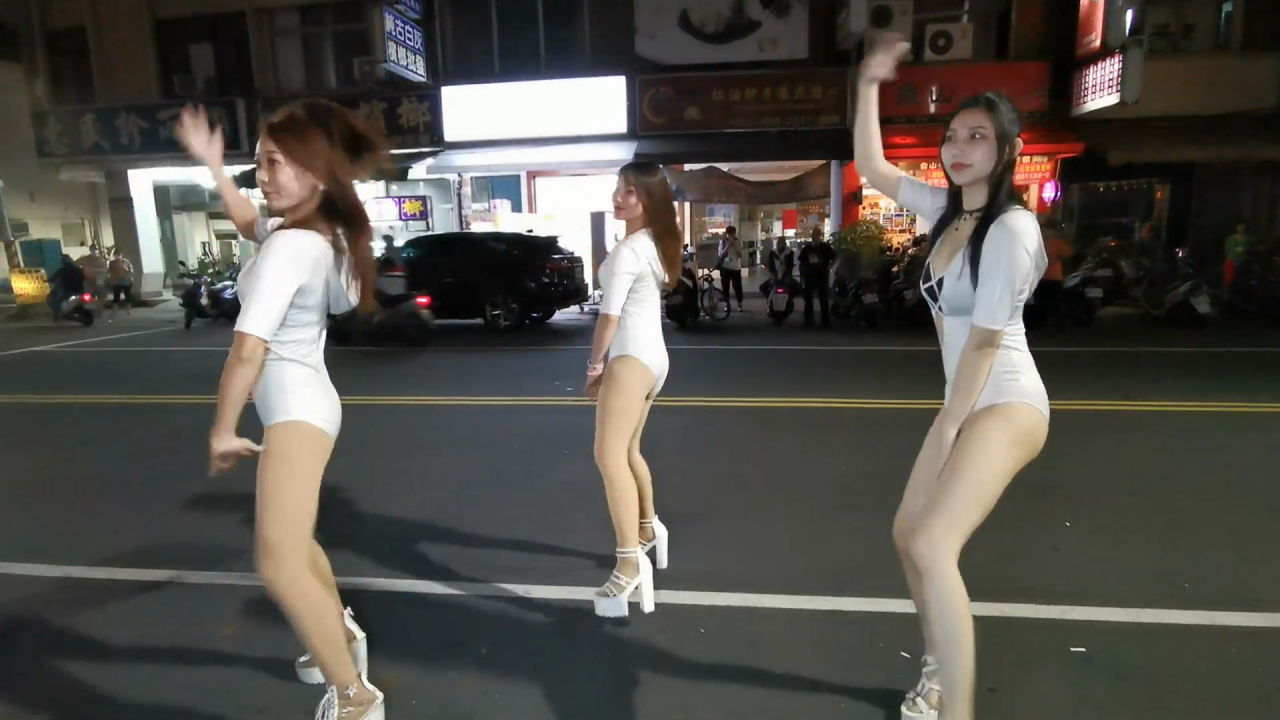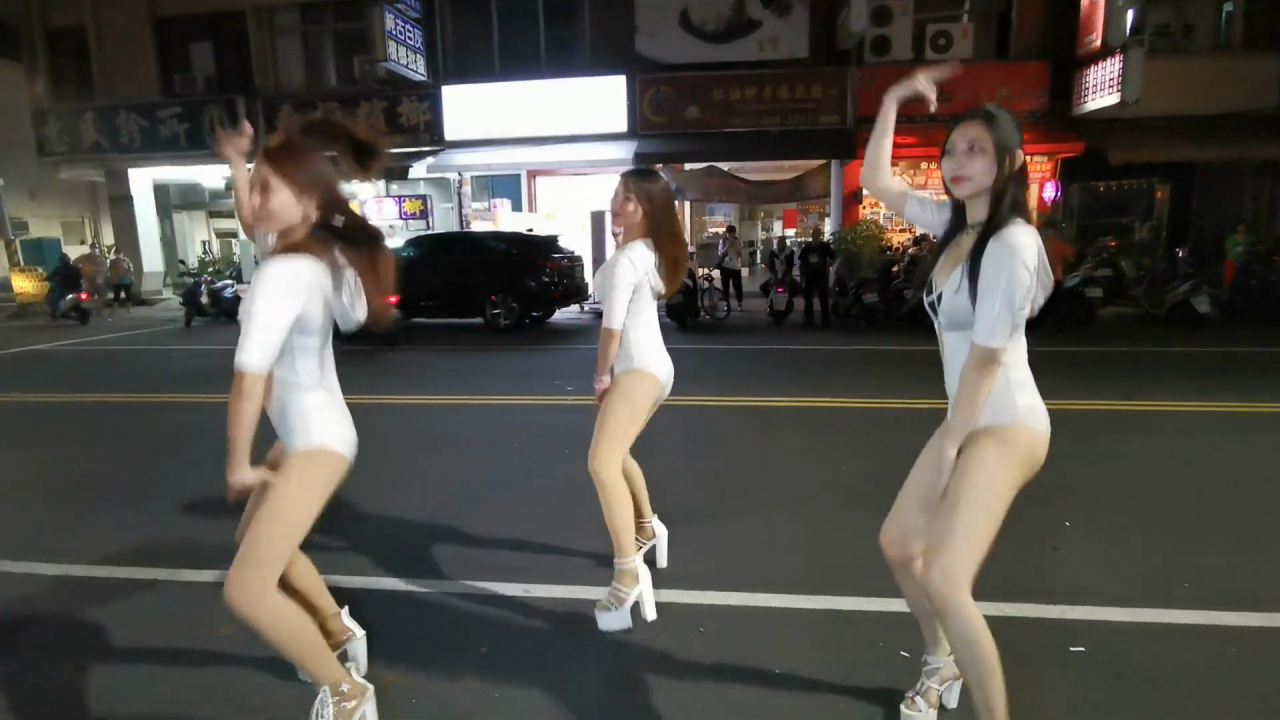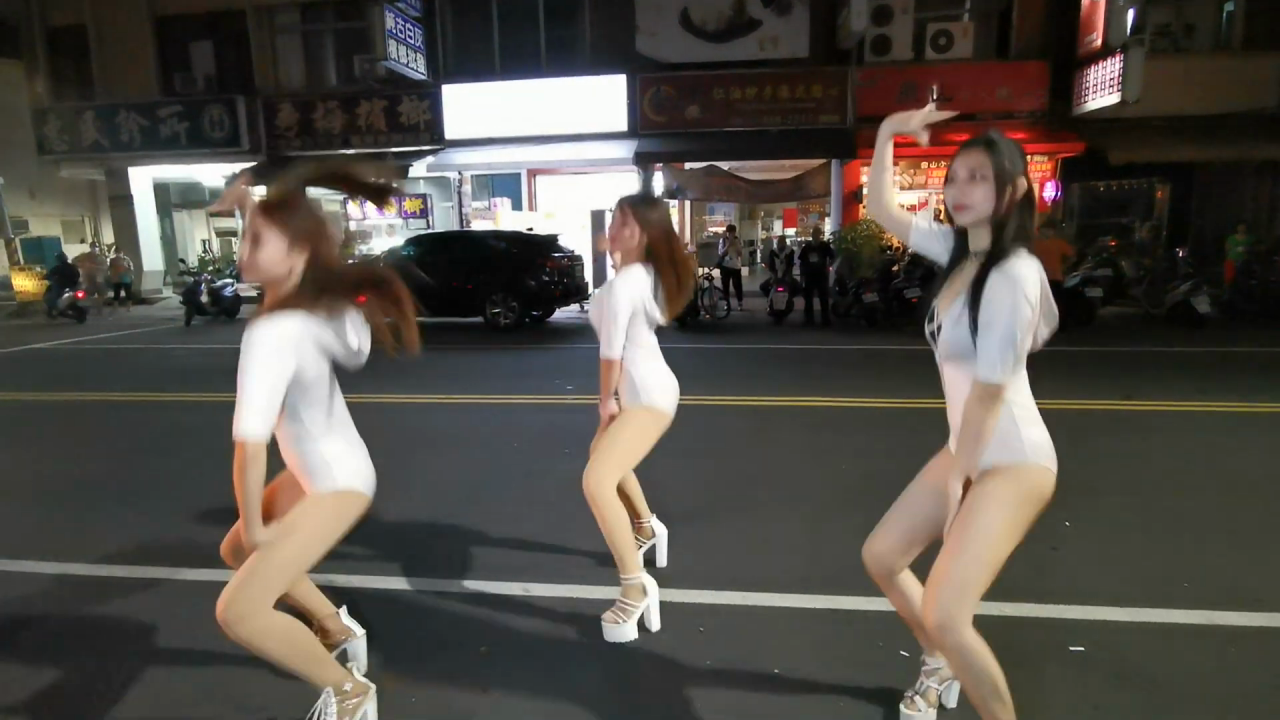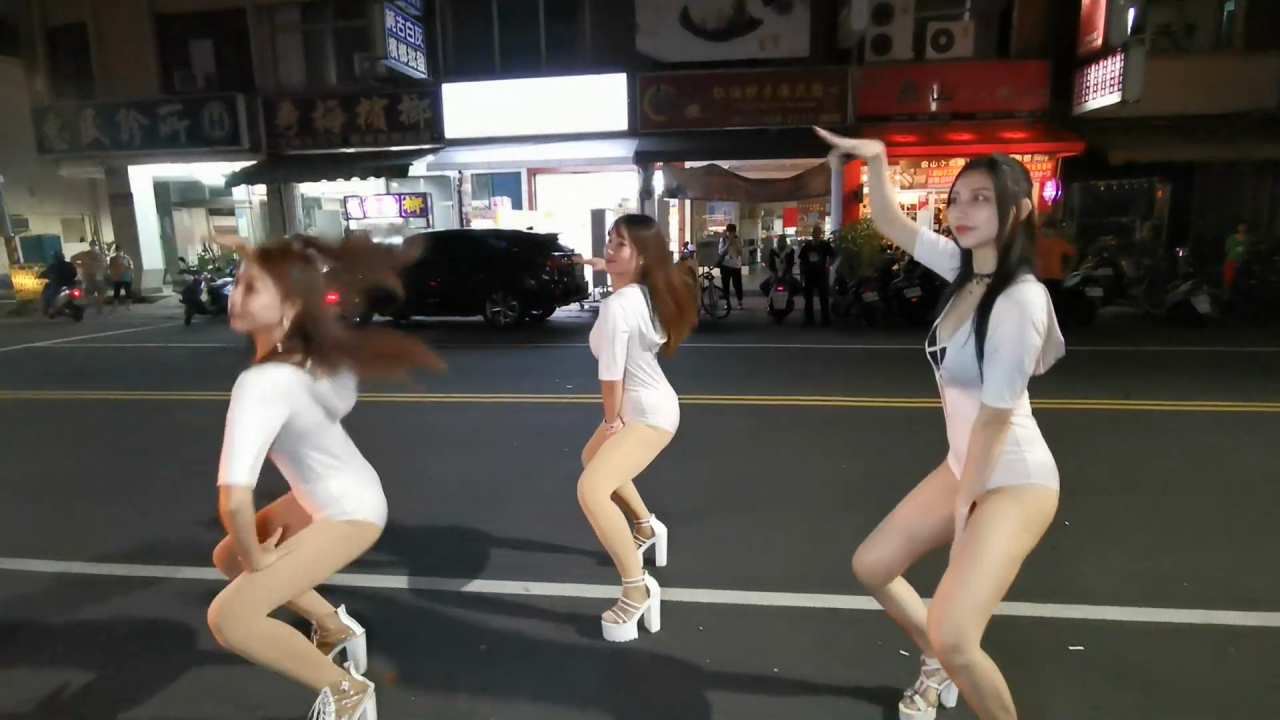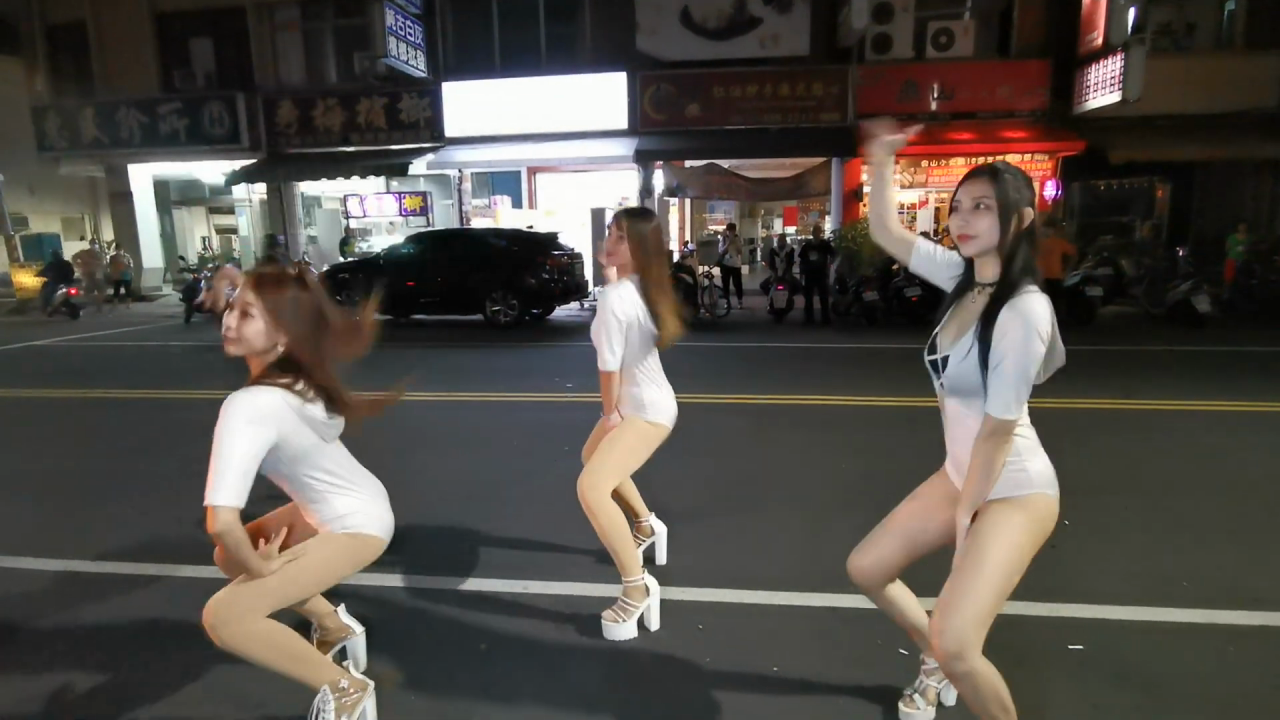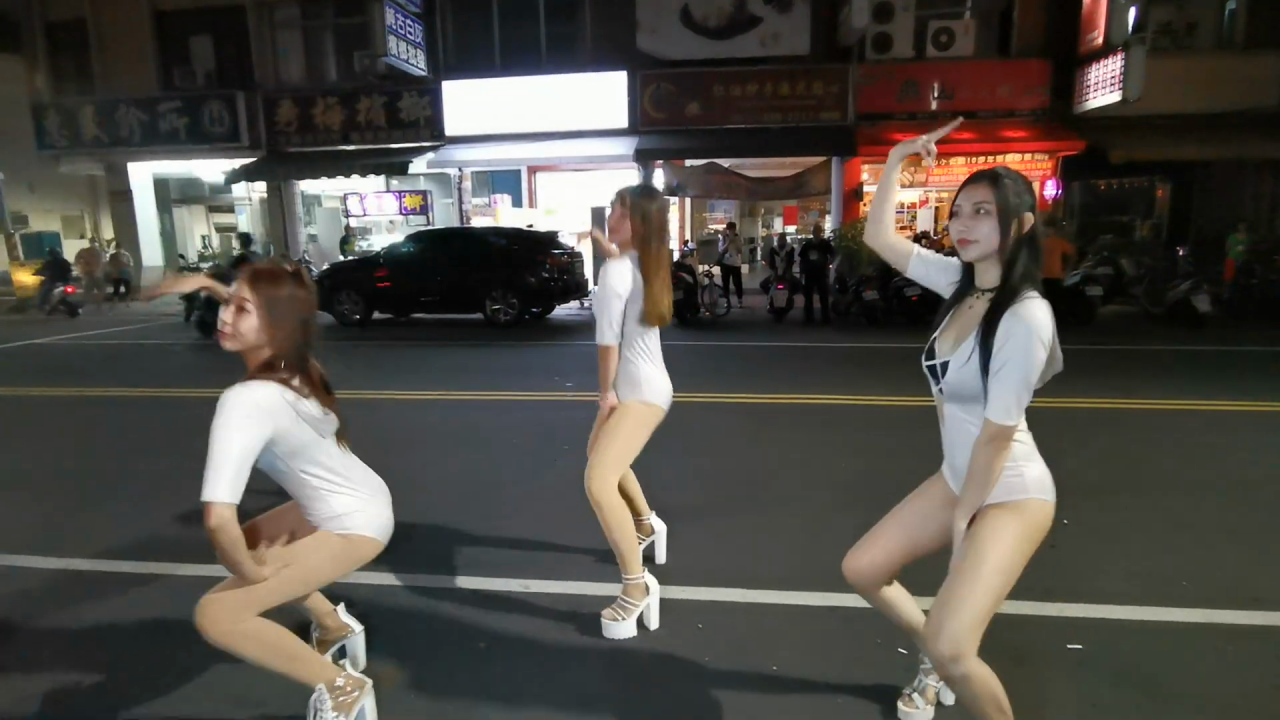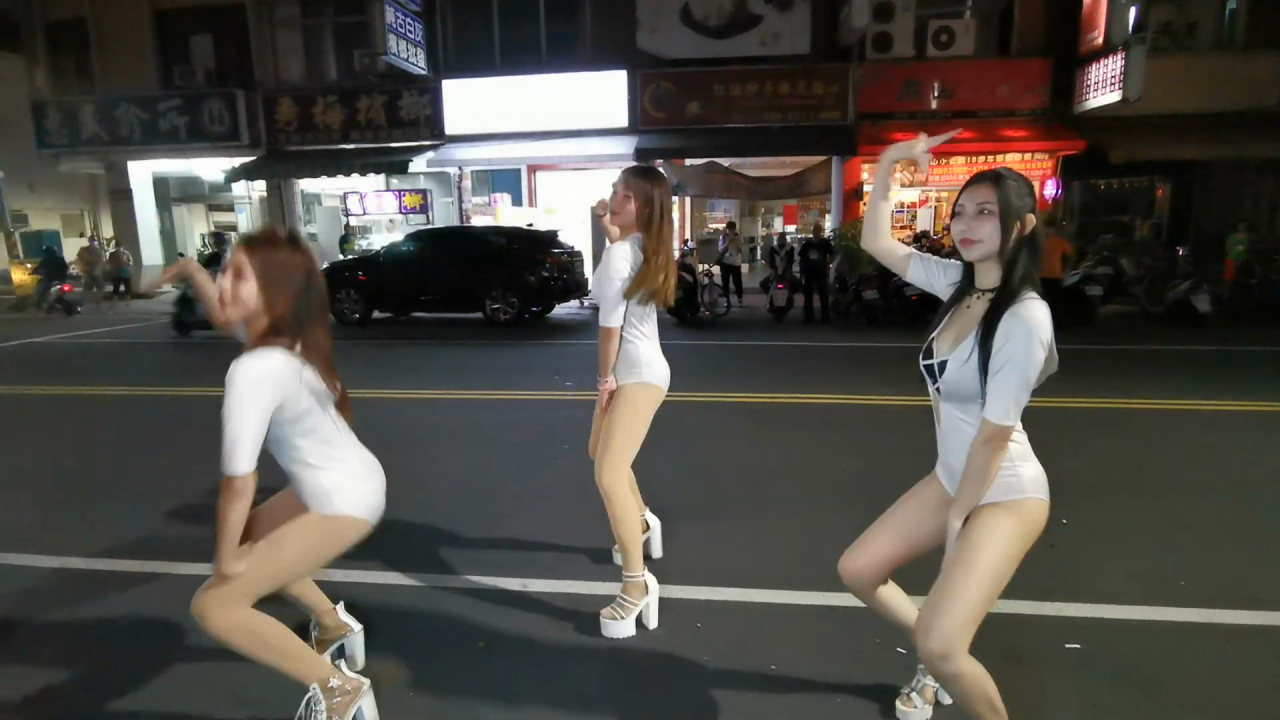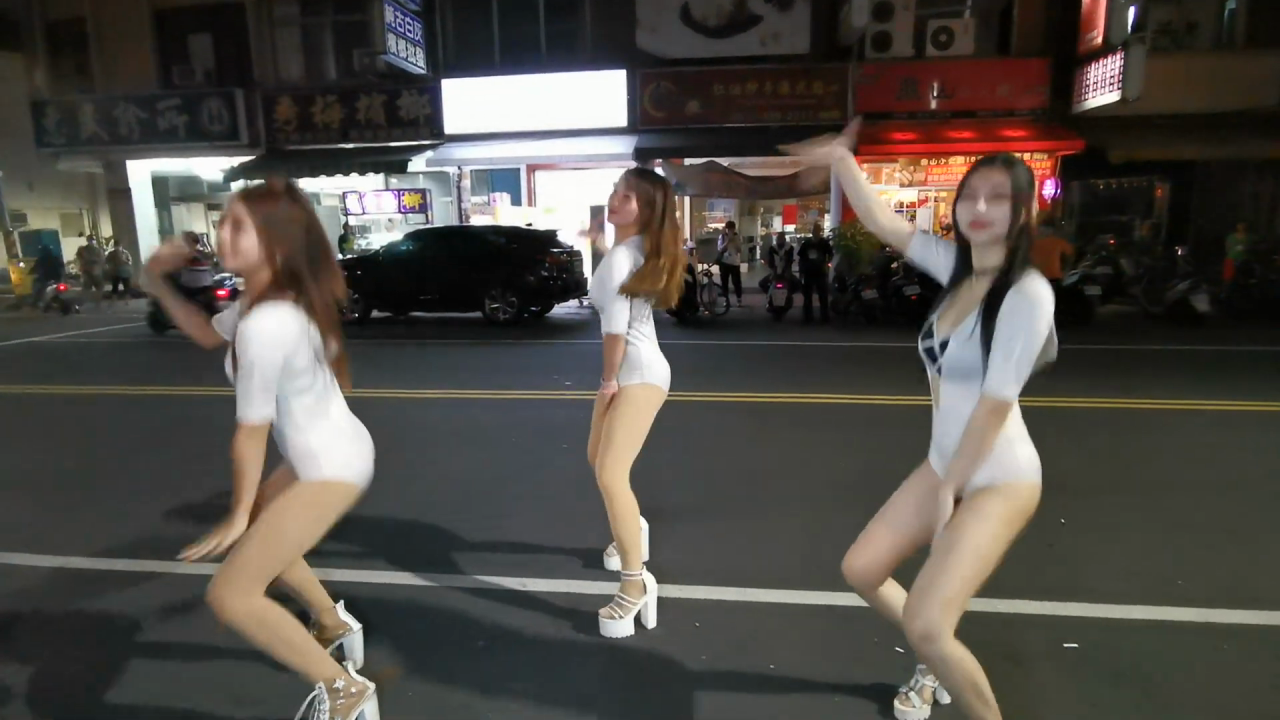
dt=0.1s
person 1, frame 1
left shoulder: (1010, 227)
right shoulder: (949, 208)
left elbow: (987, 338)
right elbow: (871, 167)
left wrist: (948, 425)
right wrist: (869, 84)
left hip: (1008, 407)
right hip: (966, 405)
left knee: (932, 547)
right knee: (908, 534)
right ankle: (941, 665)
person 1, frame 2
left shoulder: (1012, 241)
right shoulder: (954, 222)
left elbow: (988, 355)
right elbow: (877, 184)
left wrist: (950, 443)
right wrist: (893, 100)
left hip: (1007, 426)
right hip: (967, 420)
left knee: (945, 581)
right knee: (898, 543)
right ankle: (941, 665)
person 1, frame 3
left shoulder: (1016, 274)
right shoulder: (960, 249)
left elbow: (991, 391)
right elbow: (881, 210)
left wrist: (959, 481)
right wrist: (887, 131)
left hip: (1015, 463)
right hip: (966, 452)
left knee: (942, 615)
right knee: (881, 558)
right ankle: (940, 666)
person 1, frame 4
left shoulder: (1020, 299)
right shoulder: (964, 266)
left elbow: (998, 415)
right elbow: (890, 223)
left wrist: (963, 500)
right wrist: (873, 156)
left hip: (1014, 484)
right hip: (965, 470)
left knee: (952, 637)
right knee: (872, 566)
right ankle: (938, 668)
person 1, frame 5
left shoulder: (1024, 309)
right shoulder: (964, 275)
left elbow: (999, 426)
right elbow: (886, 231)
left wrist: (968, 510)
right wrist: (882, 158)
left hip: (1016, 493)
right hip: (962, 478)
left knee: (955, 643)
right knee: (866, 568)
right ankle: (936, 663)
person 1, frame 6
left shoulder: (1024, 315)
right shoulder: (961, 280)
left elbow: (999, 431)
right elbow: (881, 241)
left wrist: (965, 515)
right wrist: (895, 160)
left hip: (1012, 497)
right hip: (958, 482)
left knee: (951, 646)
right knee: (861, 569)
right ankle: (935, 664)
person 1, frame 7
left shoulder: (1025, 314)
right shoulder: (961, 283)
left elbow: (999, 430)
right elbow: (878, 243)
left wrist: (958, 514)
right wrist: (887, 164)
left hip: (1008, 497)
right hip: (953, 480)
left knee: (940, 638)
right knee: (859, 570)
right ankle: (937, 666)
person 1, frame 8
left shoulder: (1028, 294)
right shoulder: (958, 264)
left elbow: (994, 409)
right elbow: (879, 219)
left wrist: (948, 492)
right wrist: (841, 159)
left hip: (999, 482)
right hip: (945, 467)
left knee: (926, 625)
right knee: (861, 570)
right ankle: (932, 666)
person 2, frame 1
left shoulder: (290, 245)
right shoulder: (319, 229)
left elbow: (248, 346)
right elbow: (250, 219)
left wrist: (220, 431)
right wrist: (210, 158)
left hip: (297, 414)
right hip: (303, 408)
left knee: (277, 565)
right knee: (287, 538)
right ankle: (340, 635)
person 2, frame 2
left shoulder: (280, 275)
right shoulder: (325, 251)
left elbow: (249, 381)
right elbow: (259, 222)
left wrist: (237, 467)
right wrist: (238, 166)
left hip: (316, 441)
right hip: (312, 431)
left knee: (245, 587)
right knee: (257, 540)
right ankle: (340, 633)
person 2, frame 3
left shoulder: (271, 335)
right shoulder: (319, 302)
left elbow: (248, 450)
left wrist: (253, 524)
right wrist: (248, 209)
left hip: (338, 484)
right hip: (321, 469)
left knee: (238, 612)
right knee: (238, 551)
right ankle: (336, 629)
person 2, frame 4
left shoulder: (263, 383)
right shoulder: (309, 348)
left elbow: (234, 497)
left wrist: (252, 556)
left hip: (351, 514)
right hip: (329, 498)
left knee: (228, 618)
right knee: (229, 559)
right ankle: (336, 630)
person 2, frame 5
left shoulder: (250, 408)
right shoulder: (301, 371)
left elbow: (221, 519)
left wrist: (255, 563)
left hip: (358, 526)
right hip: (348, 508)
left knee: (225, 618)
right knee: (231, 558)
right ankle: (337, 629)
person 2, frame 6
left shoulder: (246, 401)
right shoulder: (289, 367)
left elbow: (219, 515)
right elbow: (277, 310)
left wrist: (247, 568)
right wrist: (208, 284)
left hip: (355, 525)
right hip: (353, 504)
left knee: (216, 615)
right knee: (239, 552)
right ankle: (337, 628)
person 2, frame 7
left shoulder: (255, 371)
right shoulder: (286, 338)
left elbow: (237, 484)
right elbow: (232, 318)
left wrist: (225, 556)
right wrist: (199, 279)
left hip: (342, 504)
right hip: (344, 483)
left knee: (215, 607)
right knee: (256, 550)
right ankle: (336, 629)
person 2, frame 8
left shoulder: (264, 326)
right shoulder: (272, 299)
left elbow: (252, 432)
right elbow: (211, 332)
left wrist: (236, 519)
right wrist: (160, 286)
left hip: (330, 468)
right hip: (326, 454)
left knee: (230, 594)
right knee: (256, 535)
right ankle: (335, 627)
person 3, frame 1
left shoulder: (627, 249)
right shoulder: (652, 243)
left elbow: (609, 313)
left wrist: (594, 363)
left hip: (632, 356)
right hip: (649, 357)
left knee: (609, 455)
right knee: (626, 450)
left ankle: (630, 564)
right ankle: (647, 528)
person 3, frame 2
left shoulder: (625, 258)
right shoulder: (653, 251)
left elbow: (612, 325)
left wrist: (600, 375)
left hip: (637, 368)
right hip: (653, 366)
left knee: (602, 464)
right knee: (618, 455)
left ankle: (629, 576)
right ankle: (648, 530)
person 3, frame 3
left shoulder: (620, 287)
right shoulder: (648, 275)
left elbow: (611, 355)
left wrist: (607, 401)
left hip: (647, 400)
right hip: (649, 391)
left knee: (596, 484)
right knee: (605, 458)
left ankle: (635, 590)
right ankle: (646, 529)
person 3, frame 4
left shoulder: (615, 308)
right shoulder: (645, 293)
left elbow: (611, 375)
left wrist: (613, 419)
left hip: (648, 416)
right hip: (644, 407)
left knee: (590, 491)
right knee: (592, 460)
left ankle: (637, 590)
right ankle: (646, 529)
person 3, frame 5
left shoulder: (614, 299)
right shoulder: (644, 286)
left elbow: (610, 365)
left wrist: (609, 413)
left hip: (646, 411)
right hip: (641, 403)
left knee: (590, 491)
right knee: (593, 458)
left ankle: (637, 590)
right ankle: (646, 527)
person 3, frame 6
left shoulder: (615, 272)
right shoulder: (642, 262)
left elbow: (608, 341)
left wrist: (606, 394)
right wrist: (604, 269)
left hip: (642, 392)
right hip: (635, 385)
left knee: (598, 484)
right knee: (599, 452)
left ankle: (637, 587)
right ankle: (646, 525)
person 3, frame 7
left shoulder: (618, 254)
right shoulder: (643, 245)
left elbow: (610, 324)
left wrist: (604, 376)
right wrist: (608, 241)
left hip: (639, 374)
right hip: (628, 369)
left knee: (609, 477)
right knee: (600, 451)
left ankle: (637, 584)
right ankle: (641, 521)
person 3, frame 8
left shoulder: (618, 258)
right shoulder: (642, 247)
left elbow: (615, 329)
left wrist: (607, 380)
left hip: (641, 376)
right hip: (627, 371)
left knee: (610, 476)
right knee: (597, 455)
left ankle: (635, 584)
right ankle: (632, 527)
